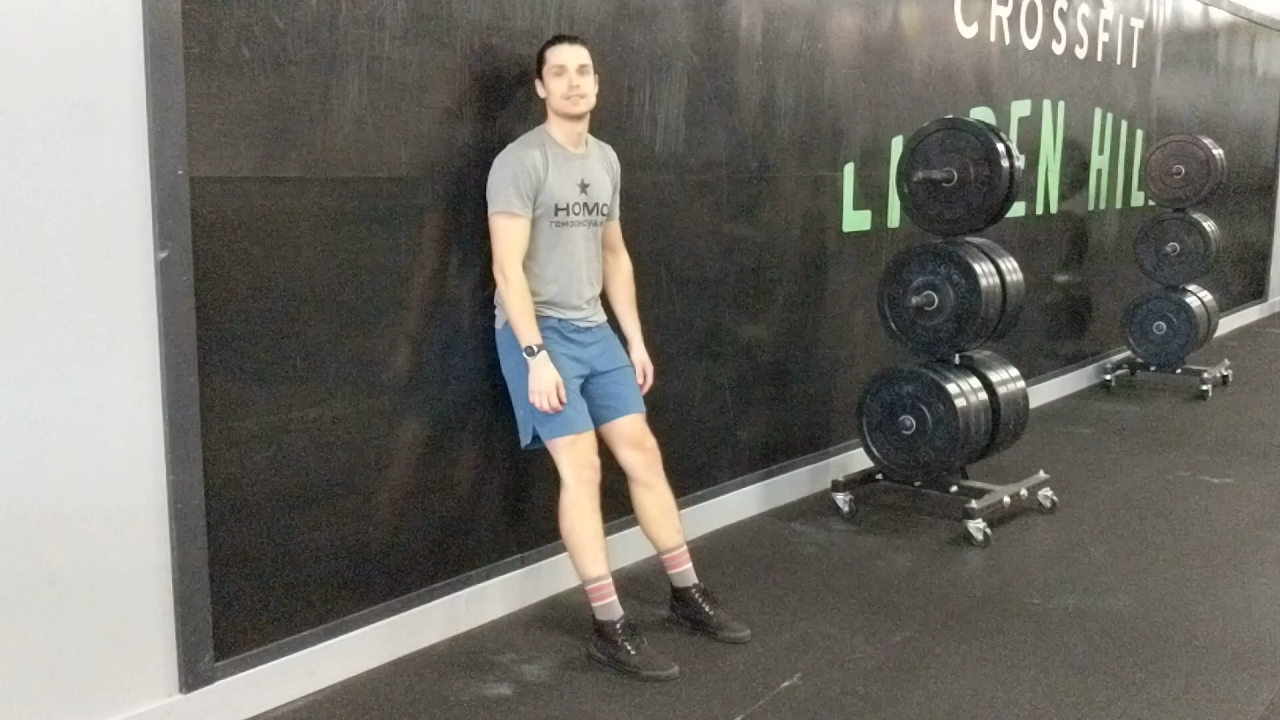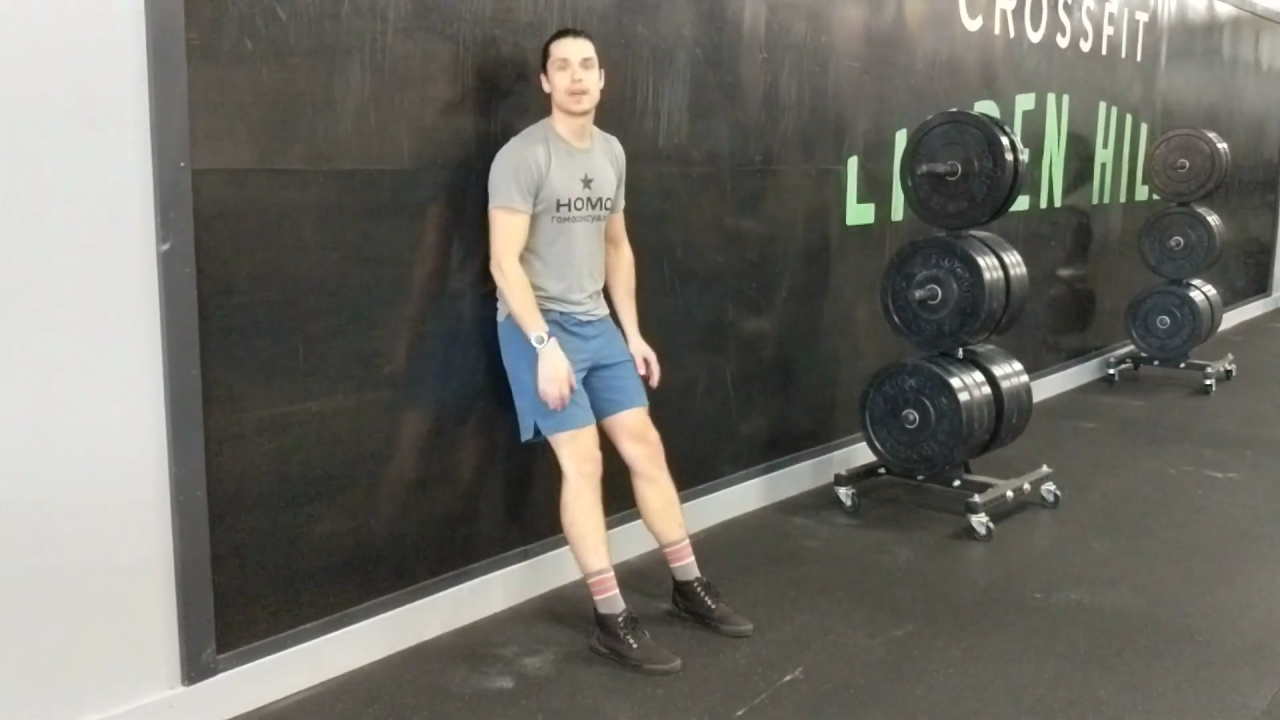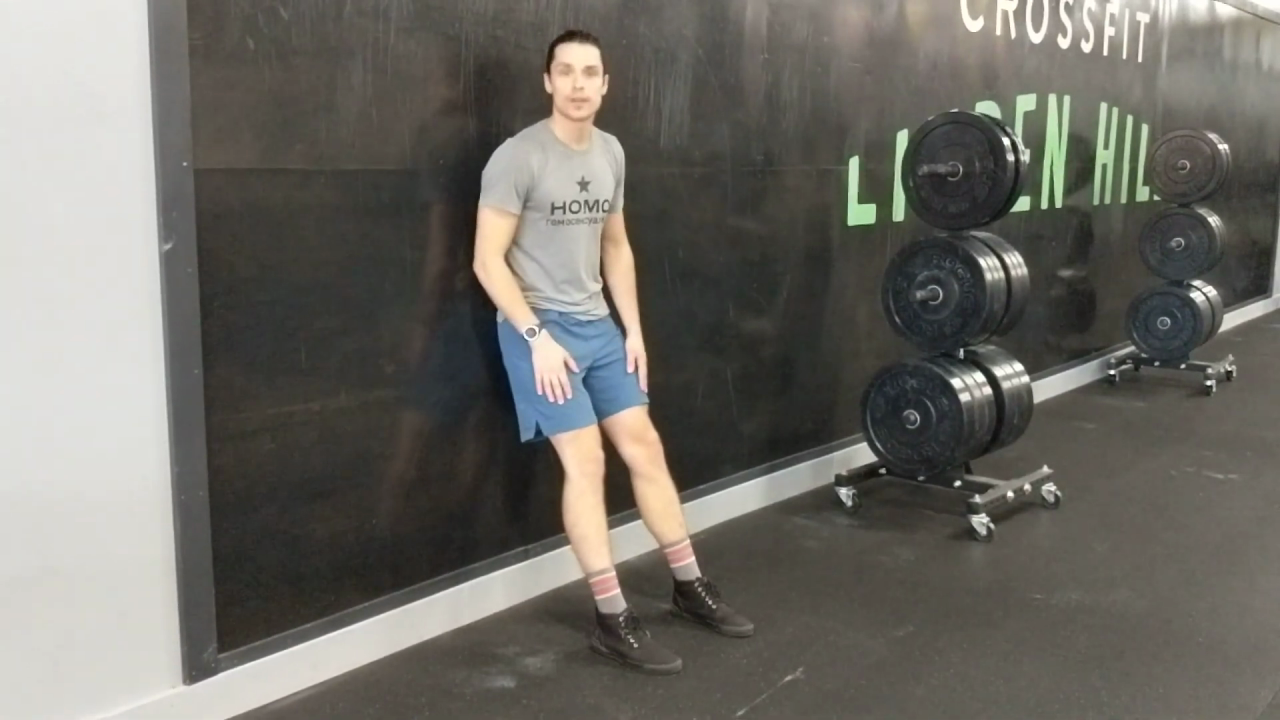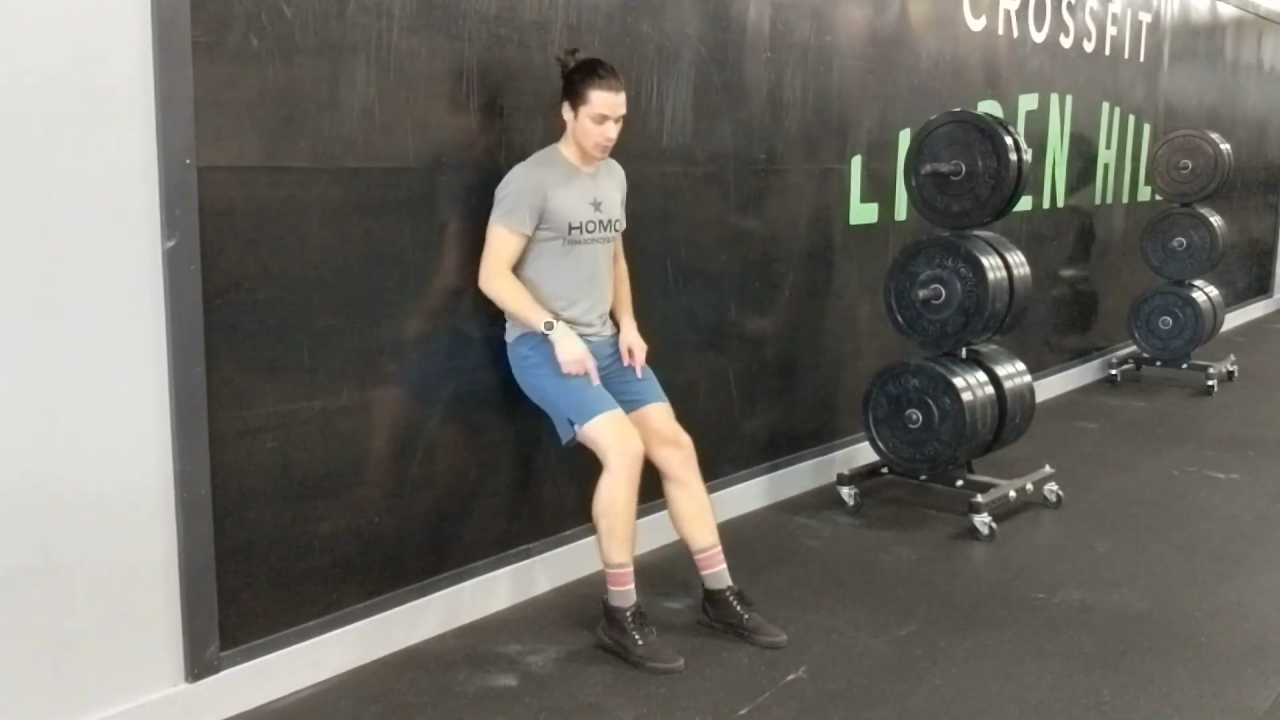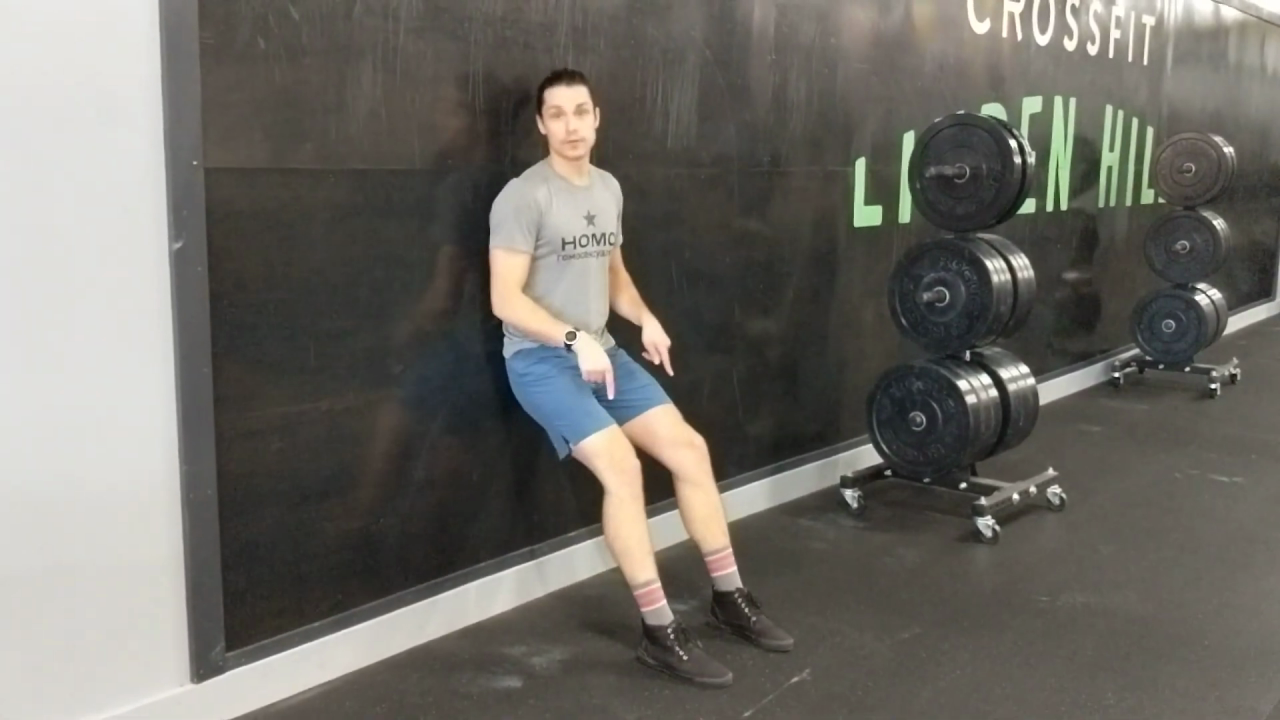
dt=1s
person 1, frame 1
left shoulder: (605, 159)
right shoulder: (520, 162)
right elbow: (509, 268)
left wrist: (636, 340)
right wrist: (537, 356)
left hip: (594, 331)
right hip: (539, 332)
left knee: (643, 453)
right knee: (582, 469)
left ankle: (688, 593)
right ankle: (610, 627)
person 1, frame 2
left shoulder: (611, 152)
right shoulder: (523, 156)
right elbow: (505, 263)
left wrist: (633, 333)
right wrist: (545, 348)
left hip: (596, 325)
right hip: (538, 329)
left knee: (645, 447)
right knee: (583, 463)
left ankle: (689, 587)
right ankle: (611, 621)
person 1, frame 3
left shoulder: (611, 153)
right shoulder: (518, 157)
right elbow: (489, 260)
left wrist: (633, 329)
right wrist: (537, 337)
left hip: (598, 326)
right hip: (540, 329)
left knee: (645, 447)
right knee: (586, 462)
left ankle: (690, 587)
right ankle: (612, 621)
person 1, frame 4
left shoulder: (614, 176)
right shoulder: (530, 180)
right elbow: (492, 275)
left wrist: (628, 325)
right wrist: (555, 332)
left hip: (604, 343)
right hip: (544, 347)
left knee: (676, 448)
right knee: (624, 449)
left ankle: (720, 595)
right ankle: (620, 614)
person 1, frame 5
left shoulder: (608, 188)
right shoulder: (523, 196)
right elbow: (506, 299)
left wrist: (645, 318)
right wrist: (574, 340)
left hip: (602, 353)
right hip: (541, 360)
left knee: (689, 448)
right knee: (621, 466)
left ankle: (729, 597)
right ankle: (659, 632)
